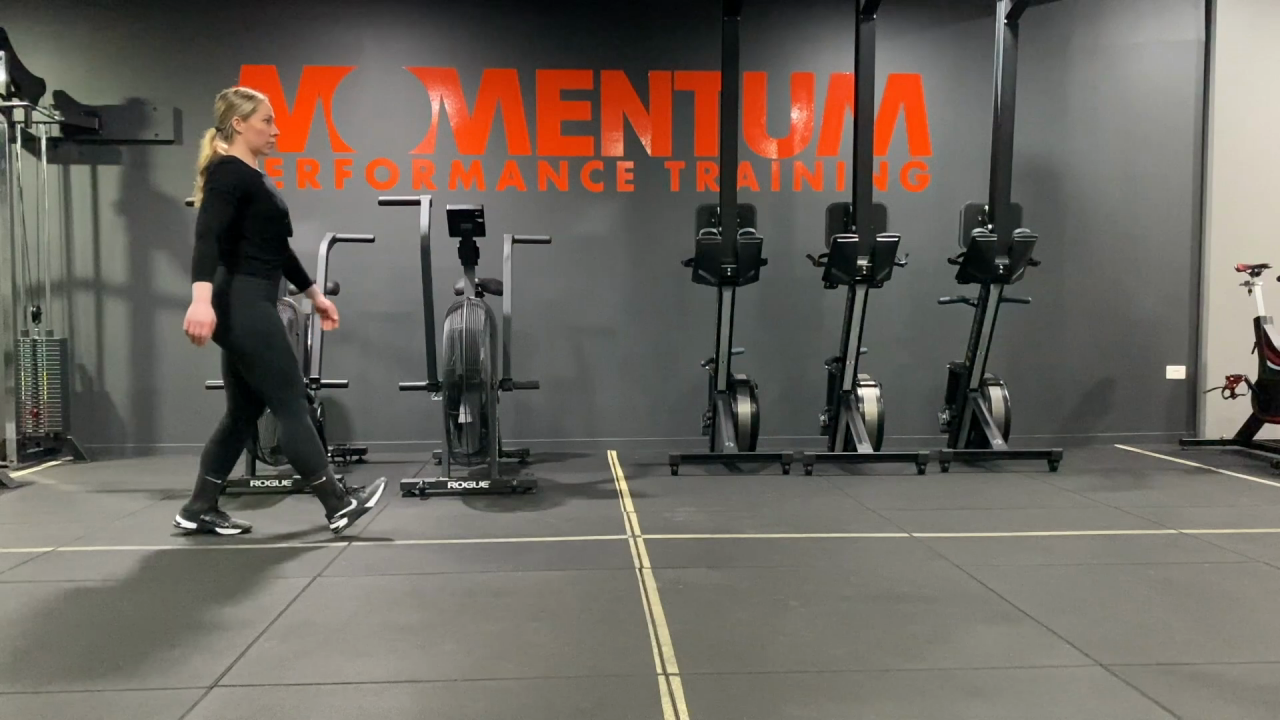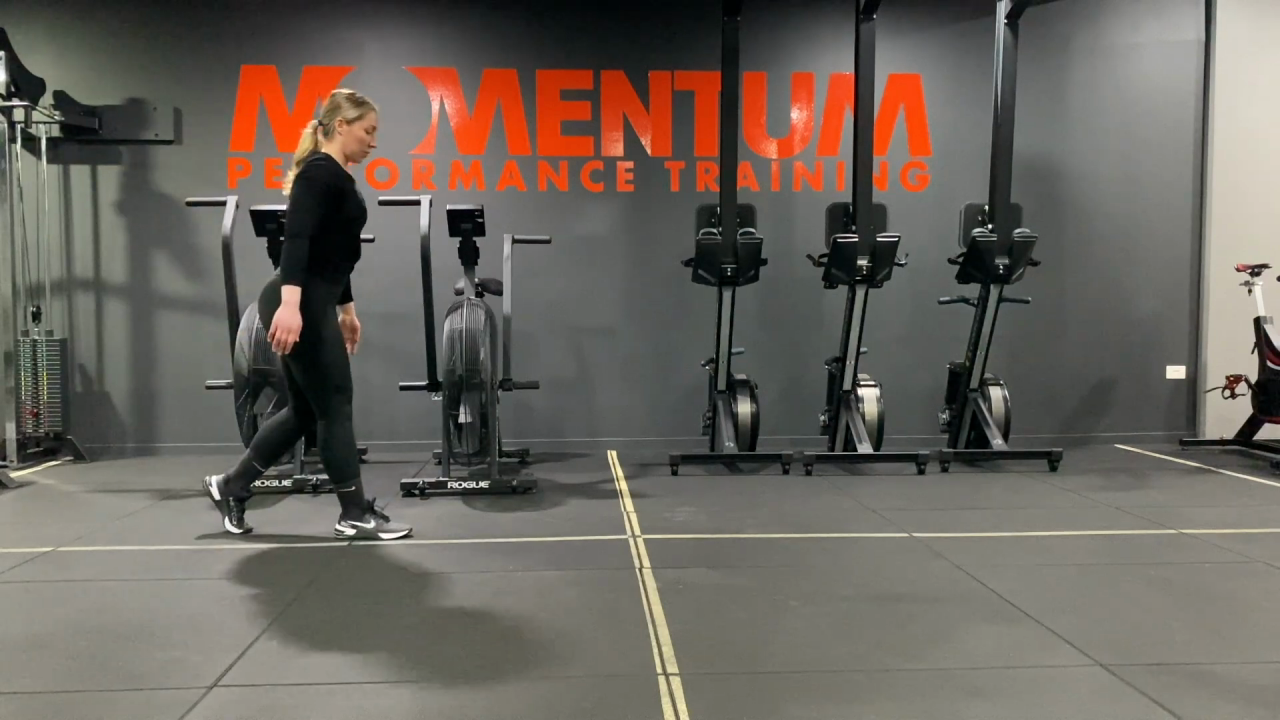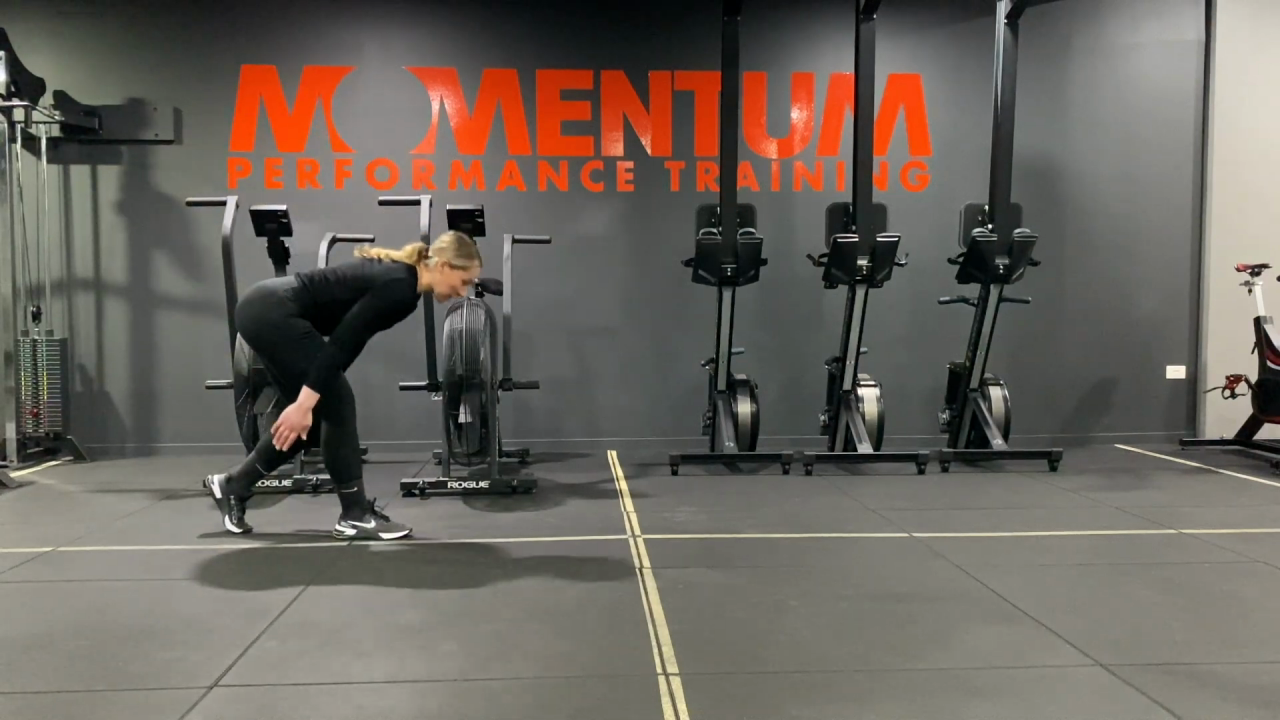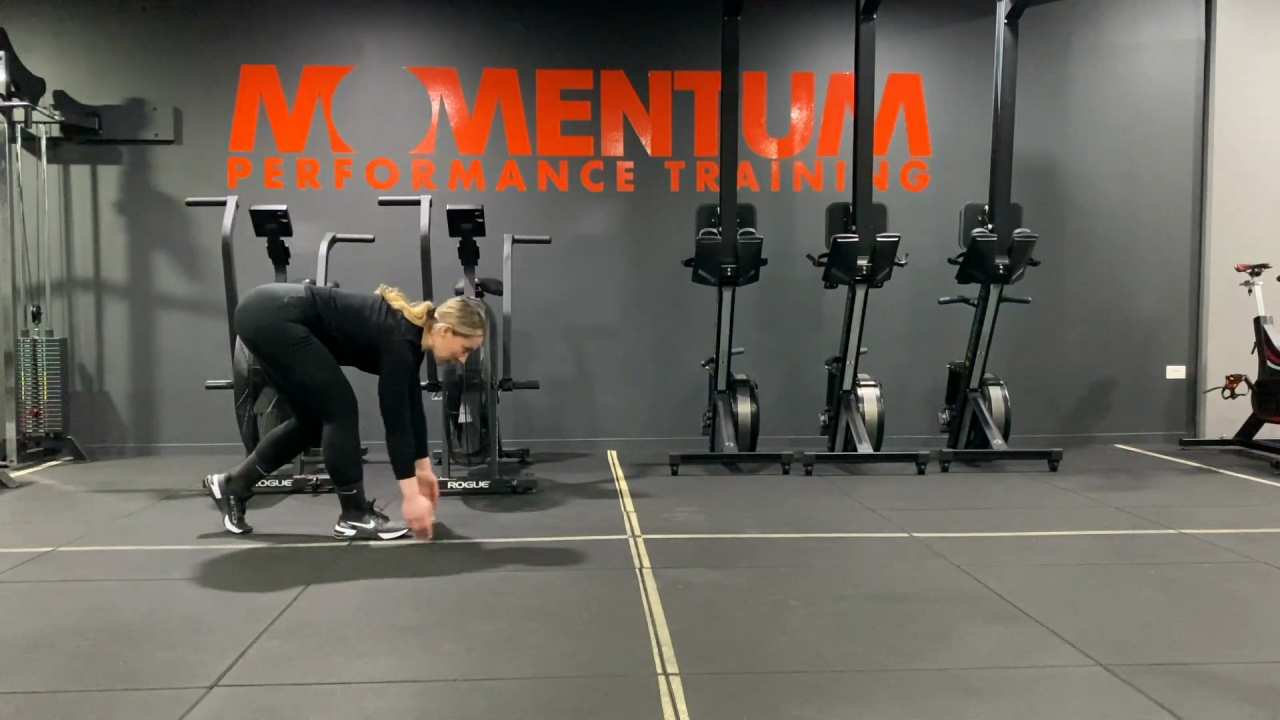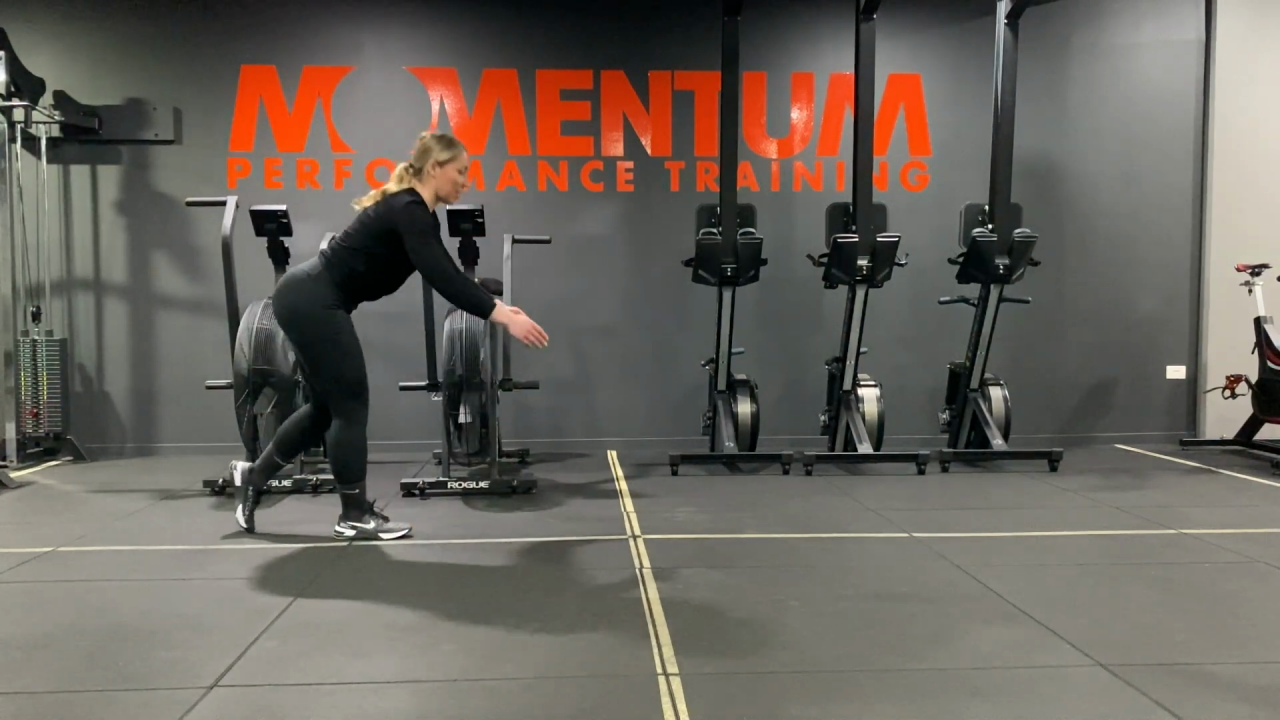
dt=0.7s
person 1, frame 1
left shoulder: (251, 176)
right shoulder: (228, 173)
left elbow: (275, 247)
right elbow: (207, 239)
left wrist: (313, 293)
right wrist: (201, 299)
left hip: (252, 305)
right hip: (242, 306)
left knee: (245, 410)
right knee: (291, 402)
left ankle: (200, 508)
right ankle: (340, 504)
person 1, frame 2
left shoulder: (338, 176)
right shoulder: (320, 172)
right elbow: (297, 239)
left wrist: (346, 309)
right wrist: (291, 304)
left hip: (312, 302)
right hip: (300, 303)
left knee: (308, 408)
right knee: (334, 404)
left ankle: (231, 486)
right ankle: (355, 515)
person 1, frame 3
left shoulder: (399, 278)
right shoulder: (399, 289)
left elbow: (348, 338)
right elbow: (341, 343)
left wrist: (307, 399)
right wrist: (305, 403)
left hip: (268, 313)
right hip: (272, 313)
right knee: (336, 405)
left ankle: (232, 487)
right ankle: (355, 515)
person 1, frame 4
left shoulder: (409, 334)
right shoulder: (400, 342)
left elbow: (411, 409)
right elbow: (395, 420)
left wrist: (423, 467)
right wrist: (410, 494)
left hip: (265, 315)
right hip: (273, 320)
left knee: (313, 418)
right knee: (340, 410)
left ankle: (232, 486)
right ankle: (355, 515)
person 1, frame 5
left shoulder: (410, 209)
right shoulder: (409, 211)
left elbow: (447, 273)
right elbow: (442, 278)
left wrist: (499, 307)
right wrist: (503, 316)
left hip: (307, 300)
right hip: (312, 303)
left knee: (330, 405)
right knee: (350, 405)
left ankle: (254, 475)
right ankle: (355, 517)
